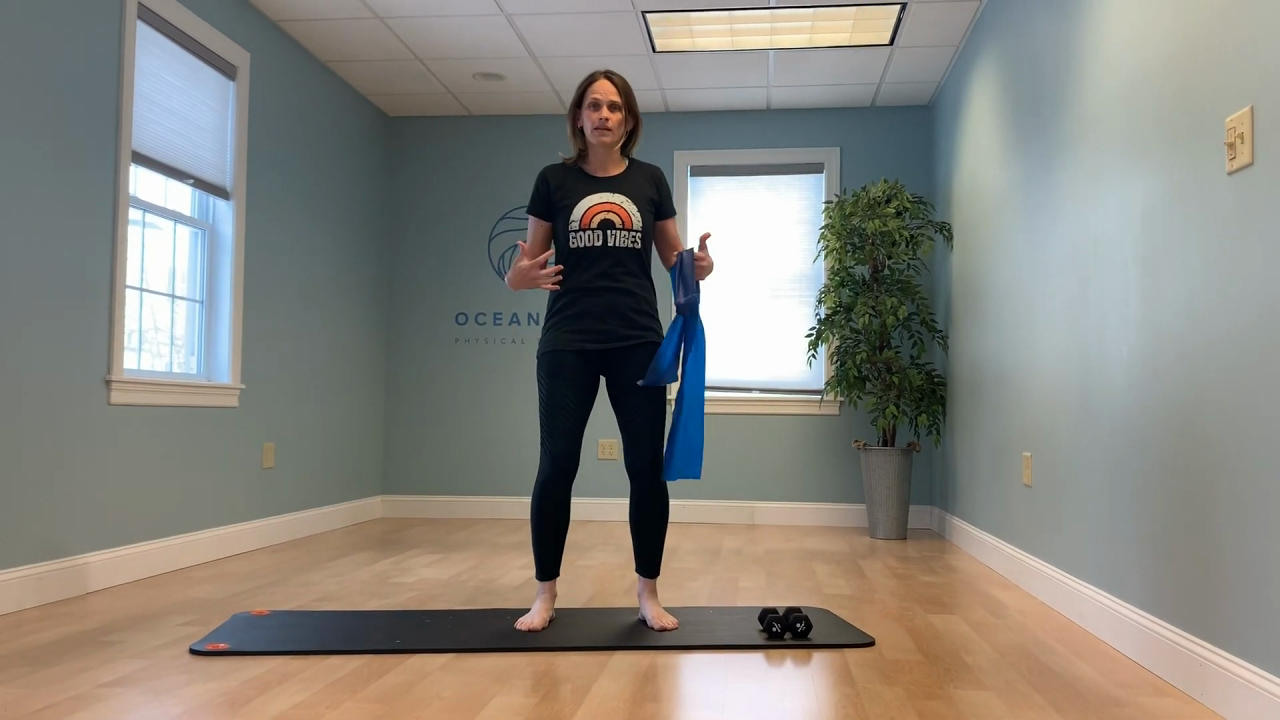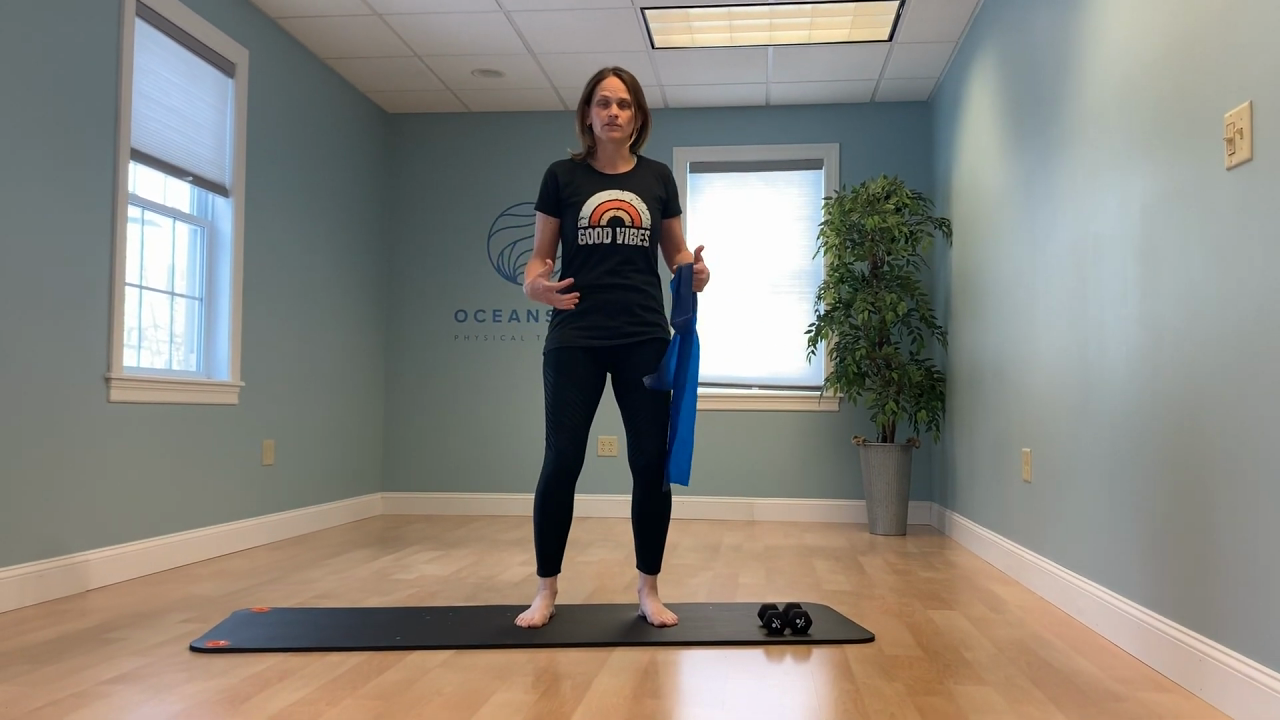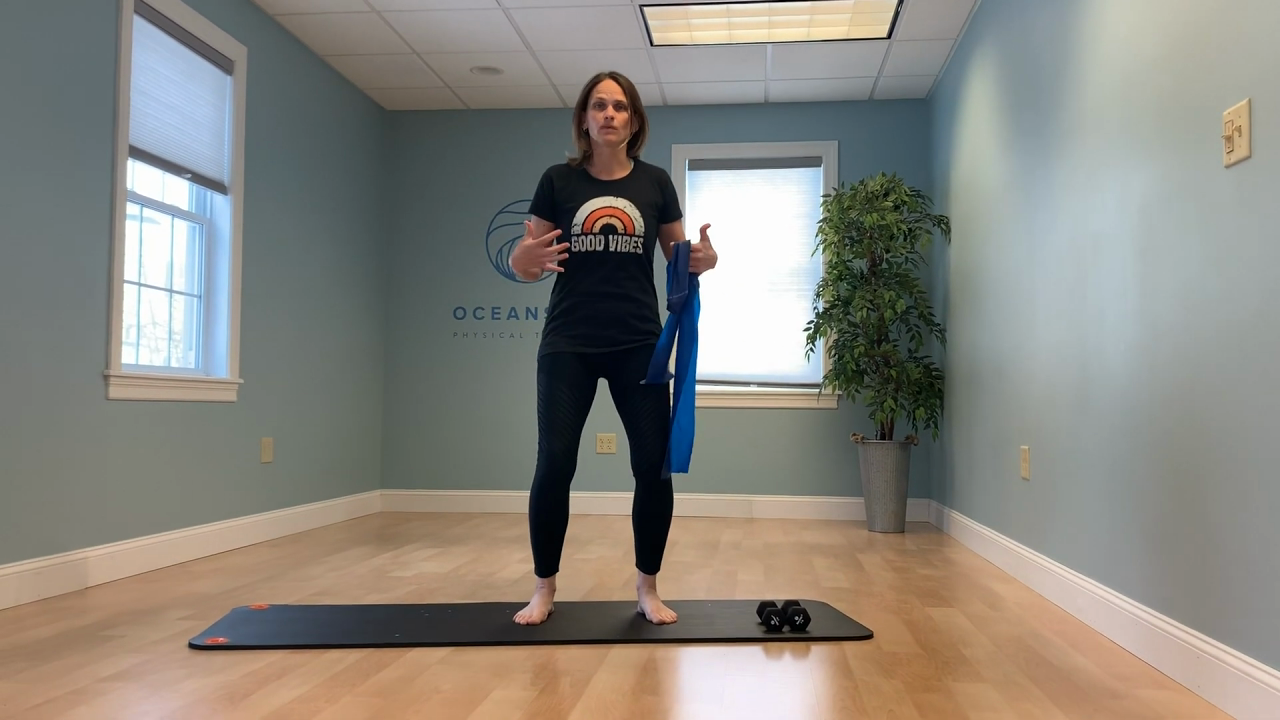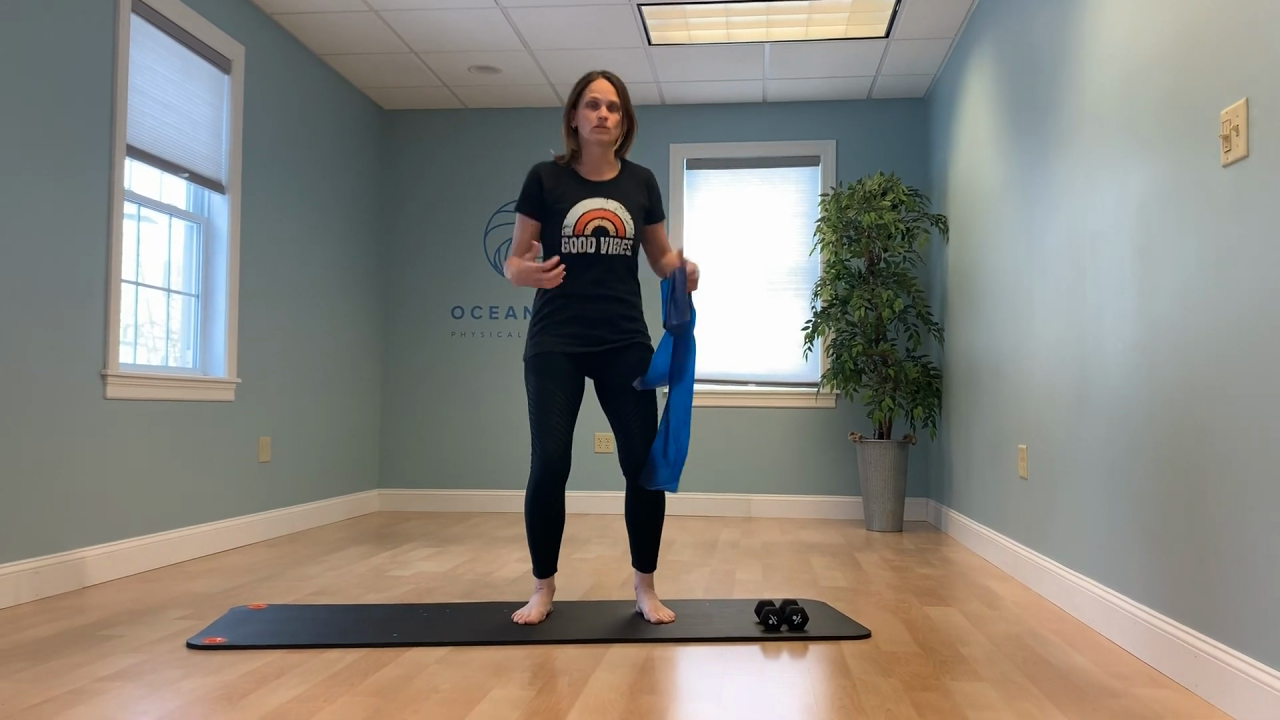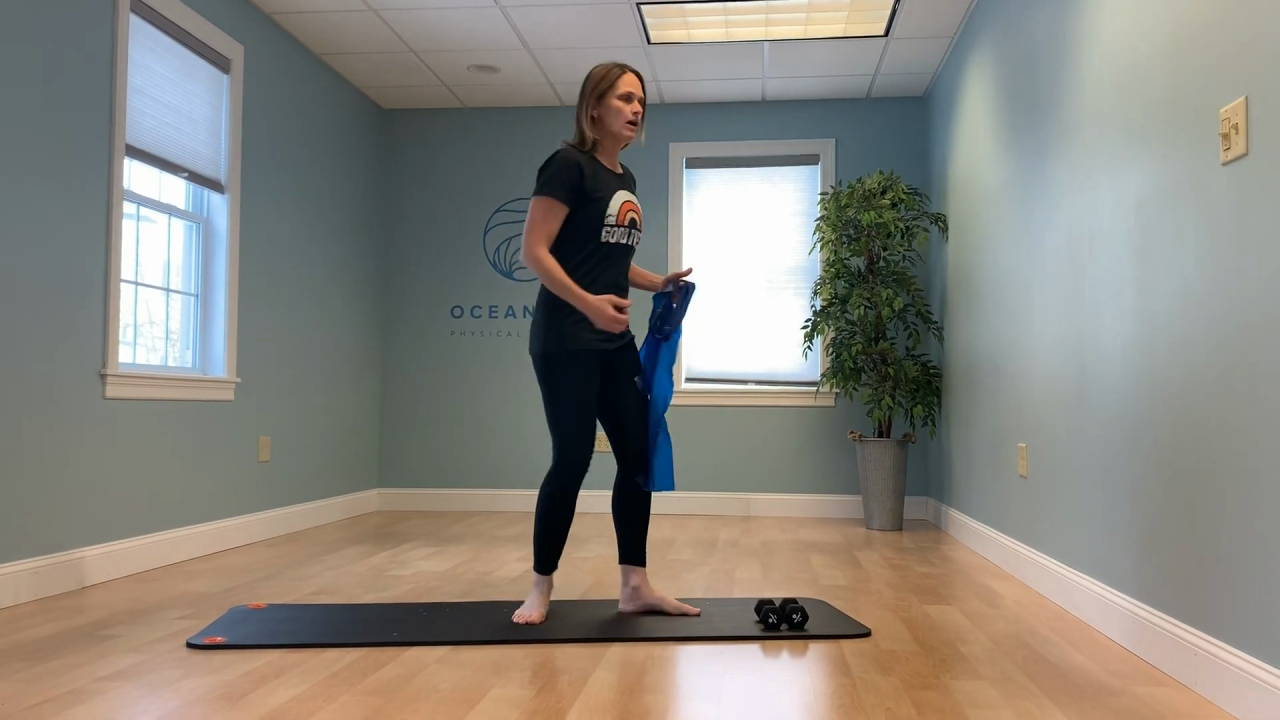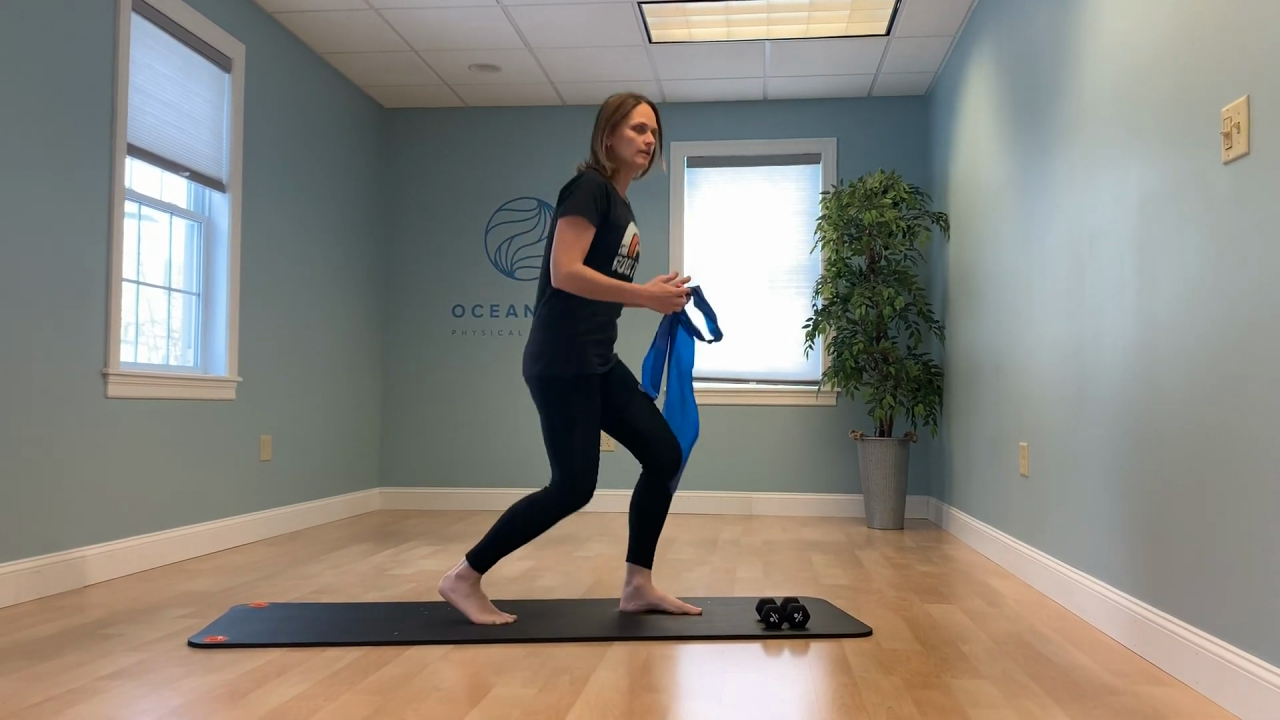
dt=0.4s
person 1, frame 1
left shoulder: (650, 180)
right shoulder: (554, 180)
left elbow: (672, 255)
right elbow: (531, 258)
left wrist: (698, 265)
right wrist: (521, 275)
left hip: (637, 342)
right hip: (567, 343)
left knee: (647, 467)
right knee: (557, 465)
left ankle: (648, 595)
right ankle: (545, 595)
person 1, frame 2
left shoulder: (658, 177)
right shoulder: (562, 176)
left elbow: (676, 252)
right elbow: (541, 255)
left wrist: (696, 271)
right wrist: (535, 285)
left hip: (644, 339)
right hip: (574, 339)
left knee: (651, 463)
right knee: (562, 461)
left ankle: (648, 591)
right ankle: (546, 591)
person 1, frame 3
left shoulder: (655, 182)
right shoulder: (558, 181)
left elbow: (678, 254)
right elbow: (528, 261)
left wrist: (703, 258)
right wrist: (524, 260)
left hip: (637, 344)
right hip: (567, 344)
left knee: (654, 465)
right knee: (554, 464)
left ankle: (647, 589)
right ankle: (544, 589)
person 1, frame 4
left shoulder: (641, 182)
right shoulder: (545, 179)
left elbow: (661, 257)
right elbow: (515, 261)
left wrist: (685, 271)
right wrist: (523, 273)
left hip: (625, 344)
right hip: (554, 344)
left knee: (643, 463)
right knee: (549, 465)
left ankle: (645, 587)
right ankle: (543, 588)
person 1, frame 5
left shoulder: (625, 177)
right shoulder: (567, 164)
right elbow: (534, 251)
left wrist: (659, 283)
right wrist: (586, 302)
left hip: (614, 341)
right hip: (566, 338)
left knee: (639, 455)
right knee: (572, 459)
left ankle: (635, 586)
right ankle: (541, 587)
person 1, frame 6
left shoulder: (619, 202)
right shoulder: (589, 187)
right elbow: (565, 273)
left wrist: (657, 296)
right wrist: (644, 295)
left hip: (597, 361)
right hip: (562, 361)
left knee: (665, 453)
right knee: (573, 487)
left ankle: (637, 584)
right ankle: (464, 577)
